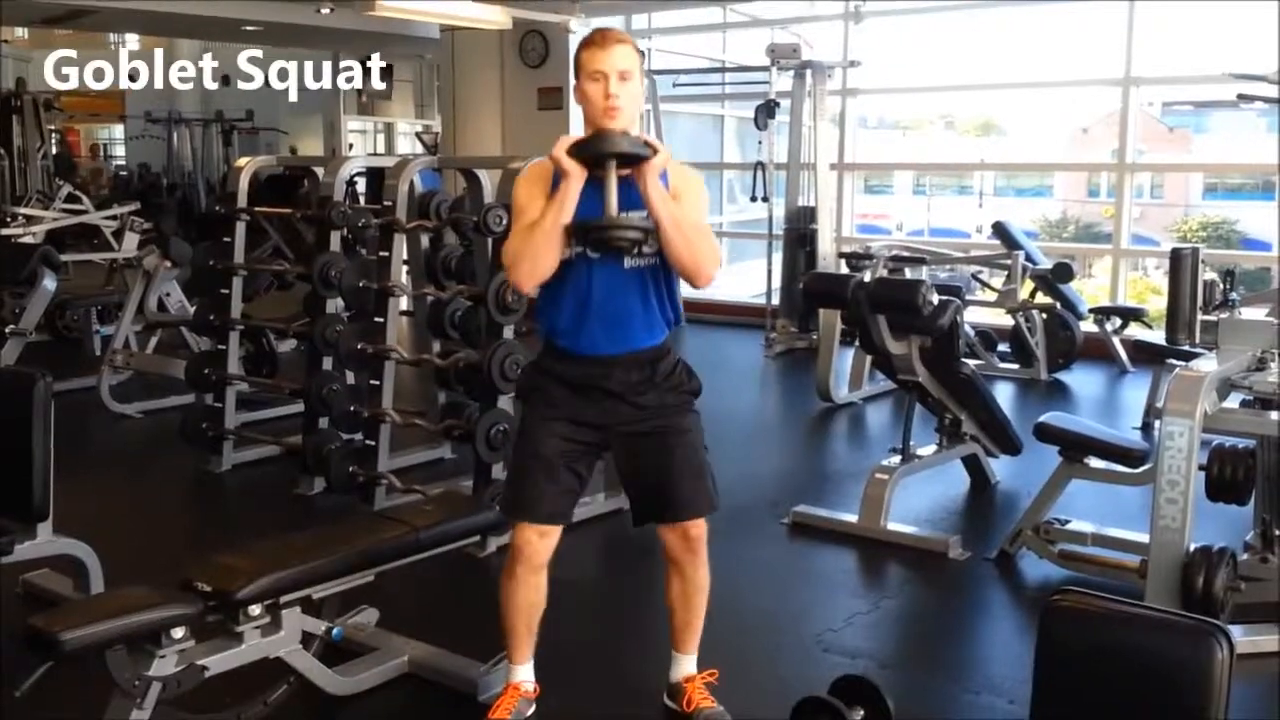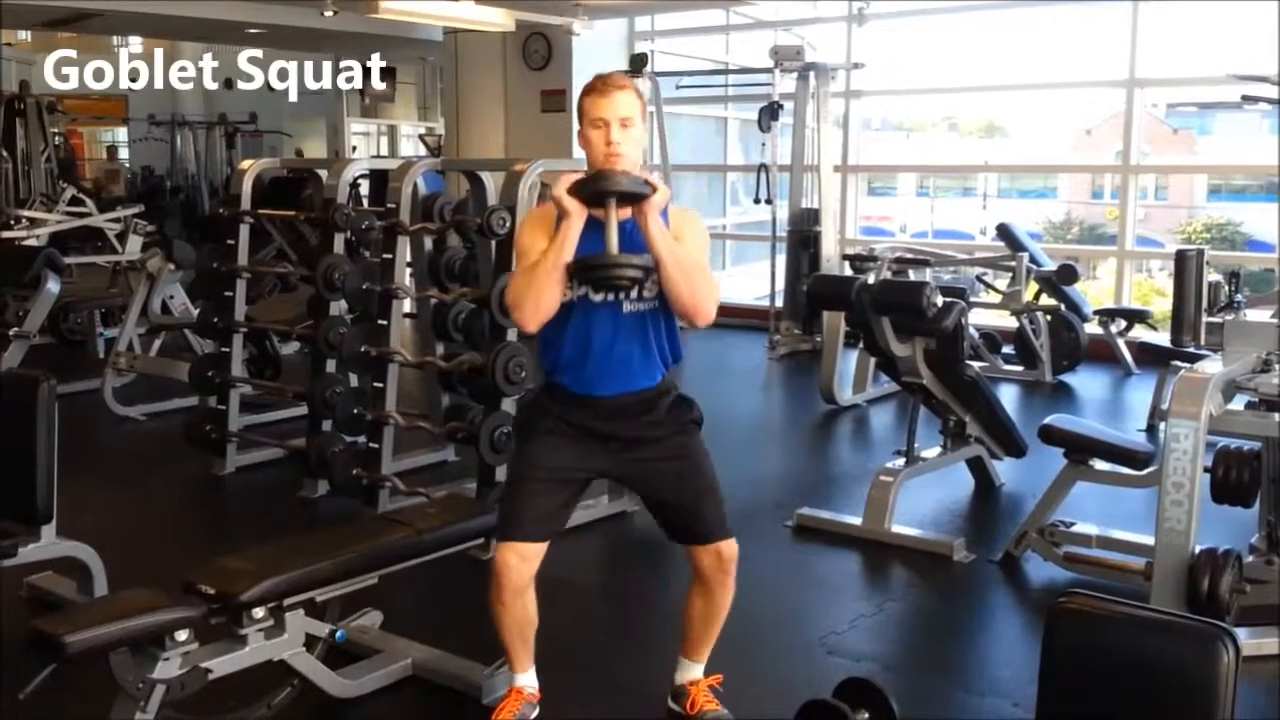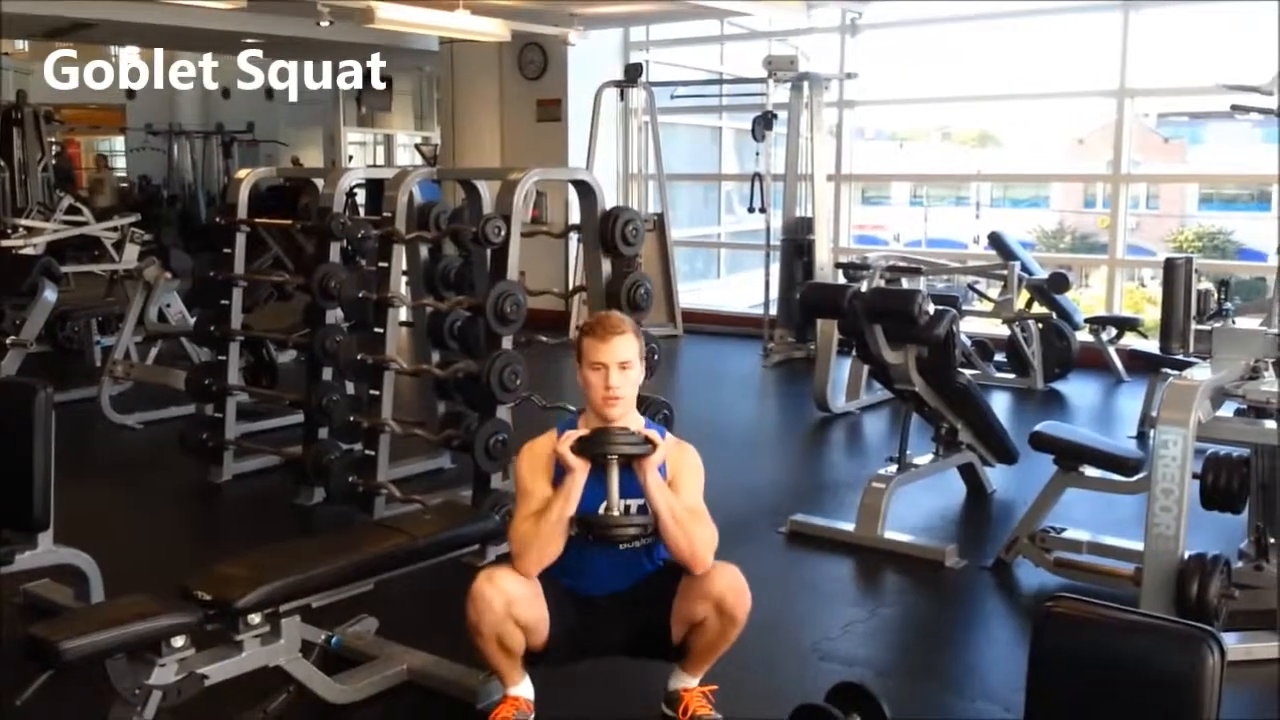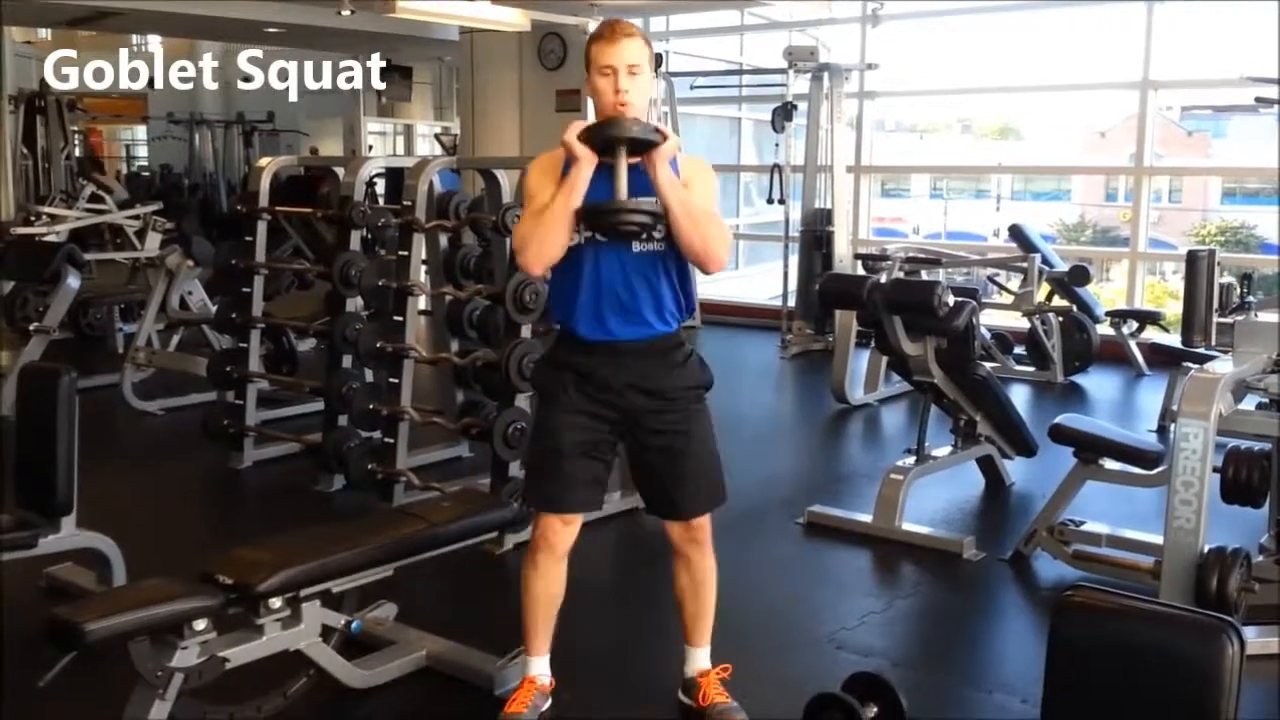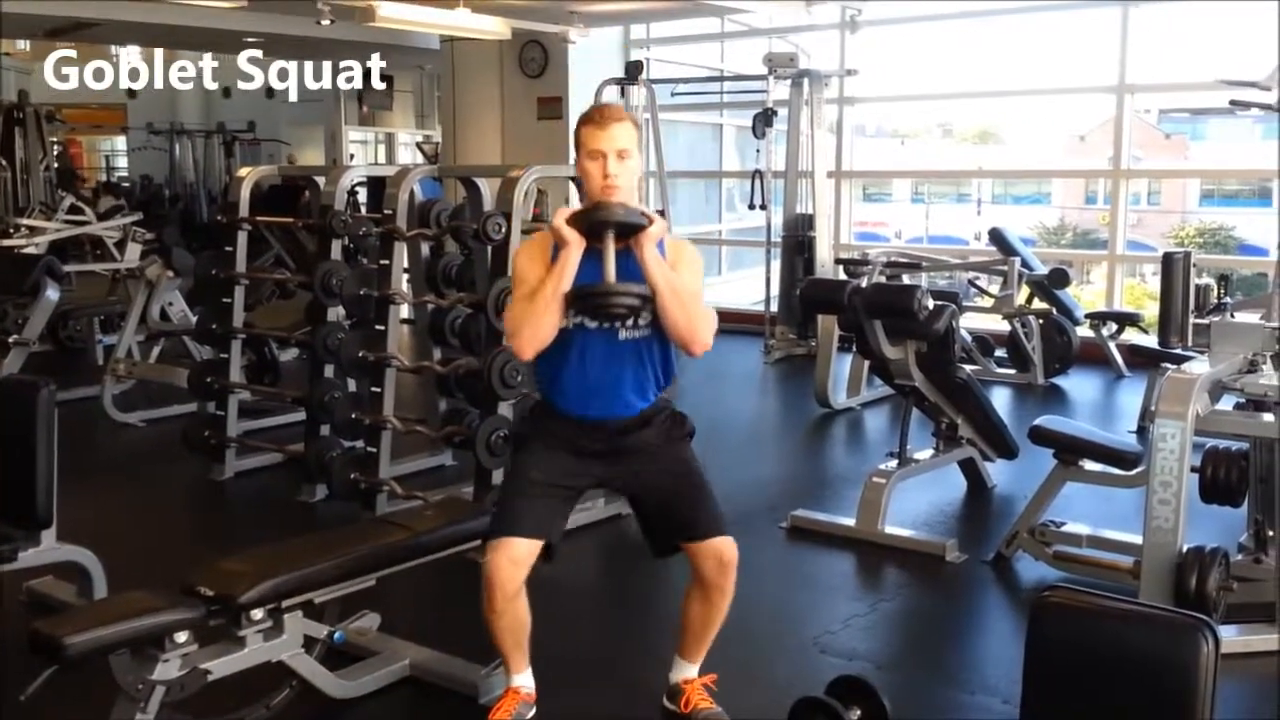
dt=1s
person 1, frame 1
left shoulder: (678, 178)
right shoulder: (542, 177)
left elbow: (703, 273)
right elbow: (524, 276)
left wrist: (650, 183)
right wrist: (573, 183)
left hip: (652, 378)
right hip: (566, 380)
left knee: (687, 537)
right knee: (531, 545)
person 1, frame 2
left shoulder: (678, 220)
right shoulder: (545, 219)
left elbow: (701, 311)
right elbow: (528, 316)
left wrist: (651, 222)
right wrist: (573, 220)
left hip: (654, 412)
right hip: (564, 415)
left knee: (719, 555)
right knee: (511, 563)
person 1, frame 3
left shoulder: (677, 454)
right shoulder: (542, 453)
left elbow: (700, 561)
right elbow: (527, 563)
left wrist: (650, 477)
right wrist: (576, 476)
left hip: (646, 598)
right hip: (566, 602)
left knee: (728, 589)
right knee: (489, 593)
person 1, frame 4
left shoulder: (688, 167)
right shoulder: (553, 166)
left elbow: (713, 257)
right elbow: (533, 259)
left wrist: (660, 170)
right wrist: (582, 167)
left hip: (663, 367)
right hip: (580, 368)
left knee: (691, 531)
right knee: (552, 535)
person 1, frame 5
left shoulder: (674, 250)
right shoulder: (541, 249)
left elbow: (698, 339)
right elbow: (524, 344)
left wrist: (647, 252)
right wrist: (572, 250)
left hip: (647, 430)
right hip: (561, 432)
left knee: (719, 558)
right knee: (503, 567)
